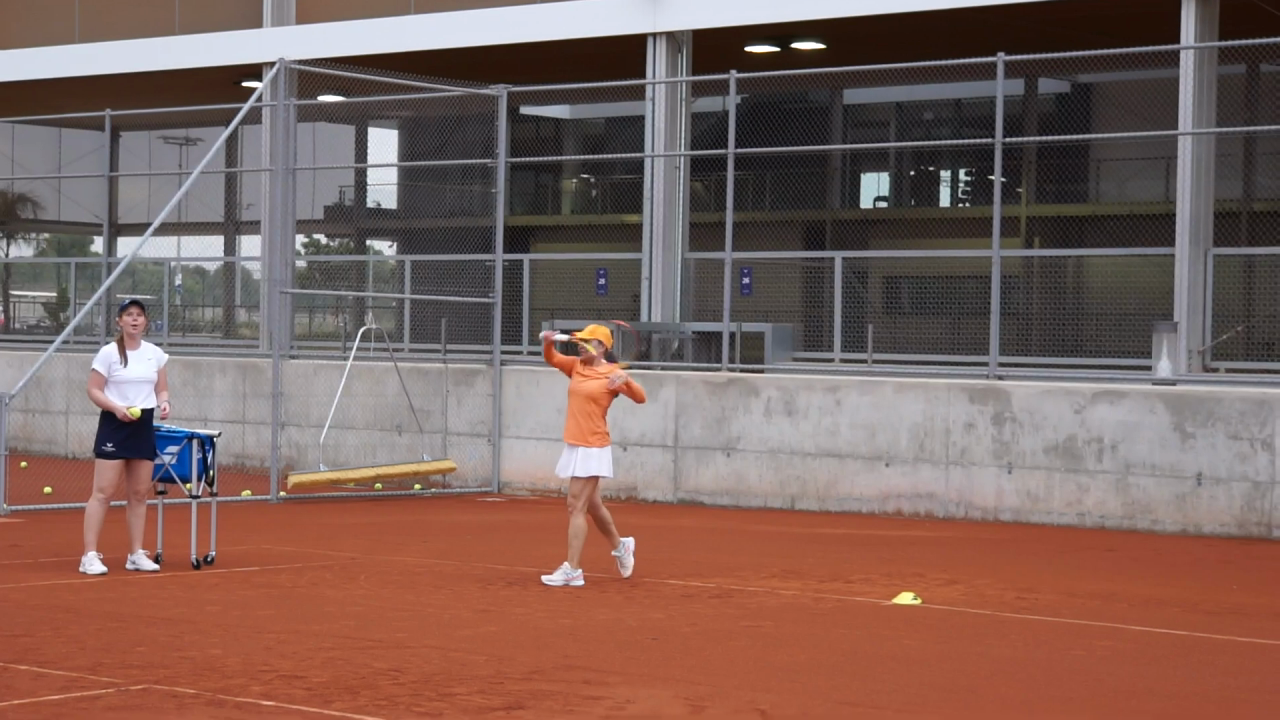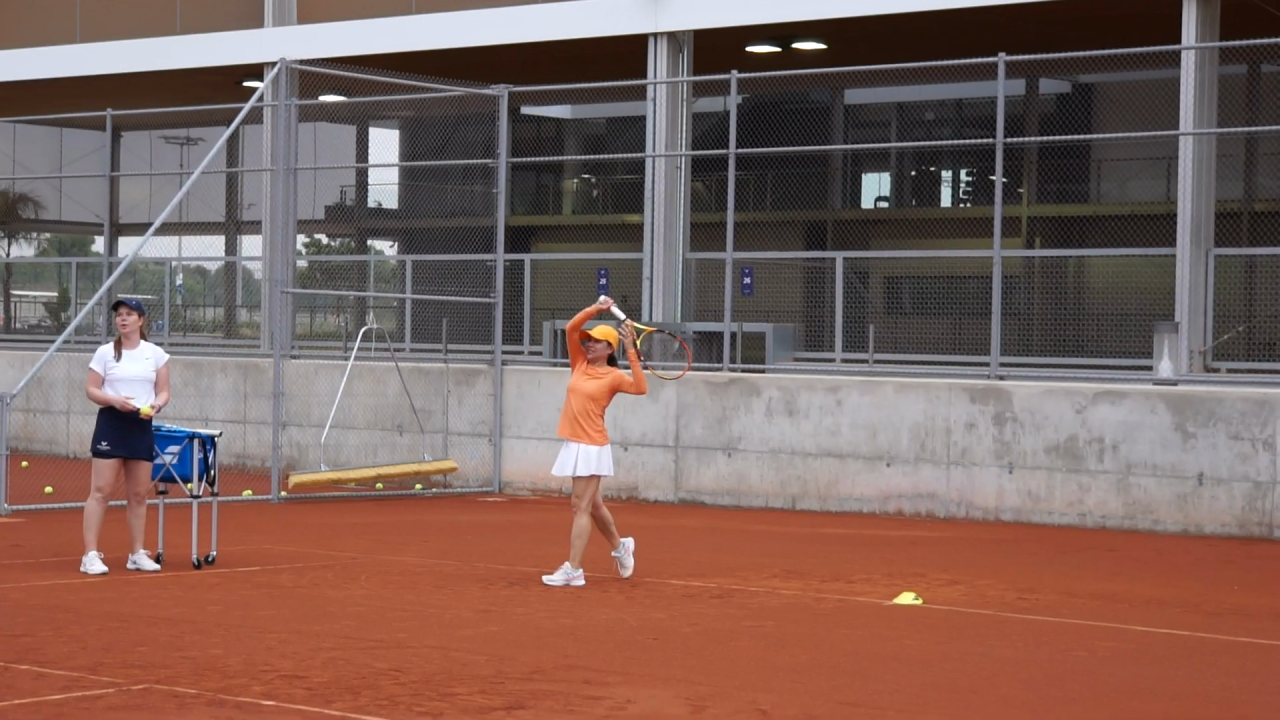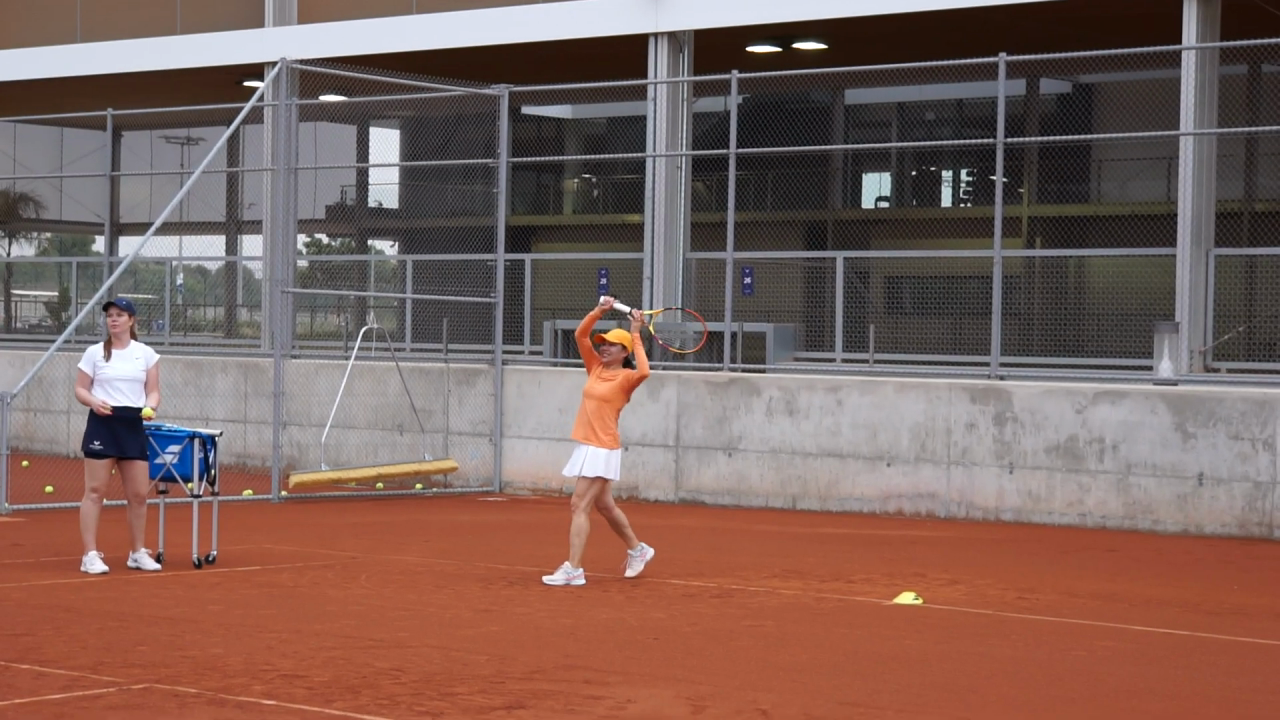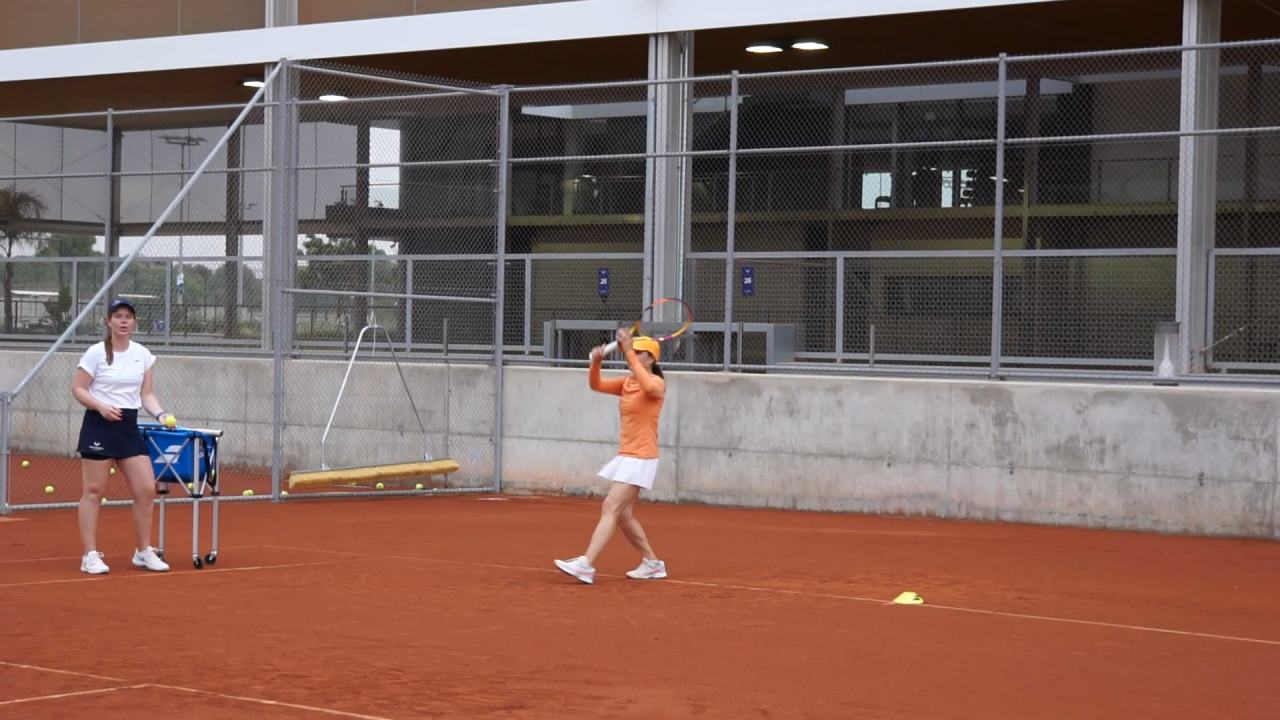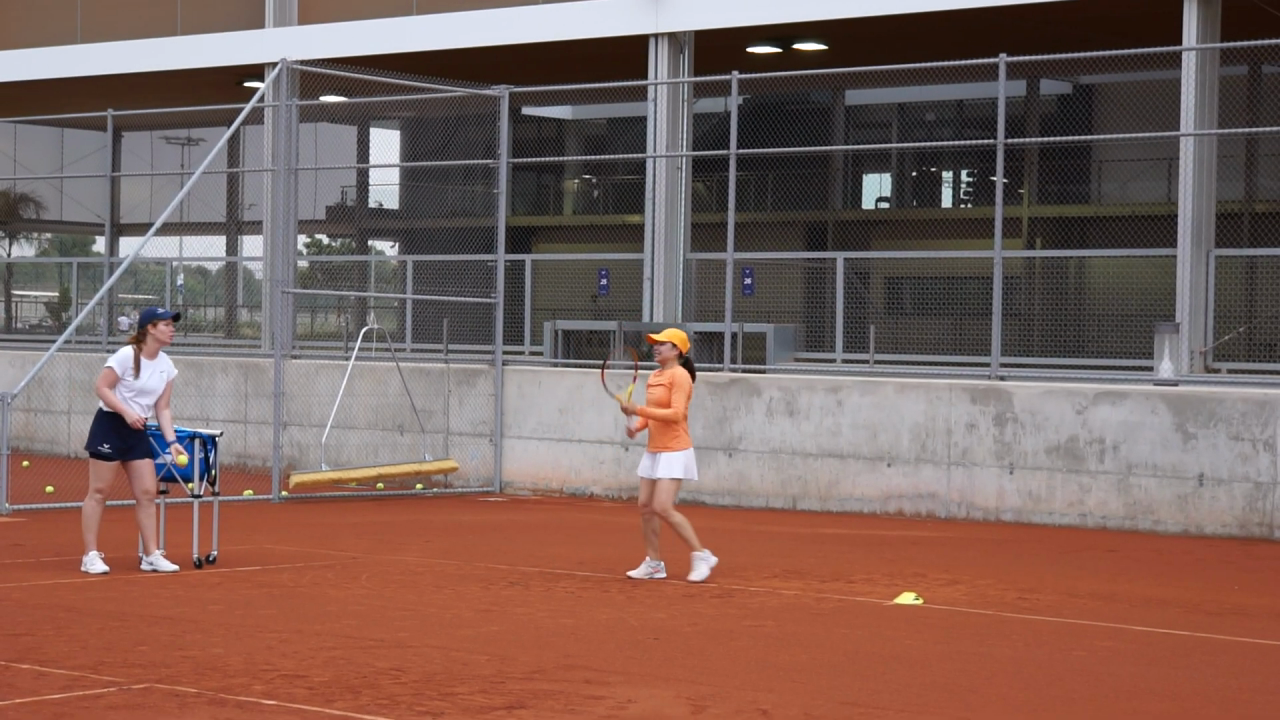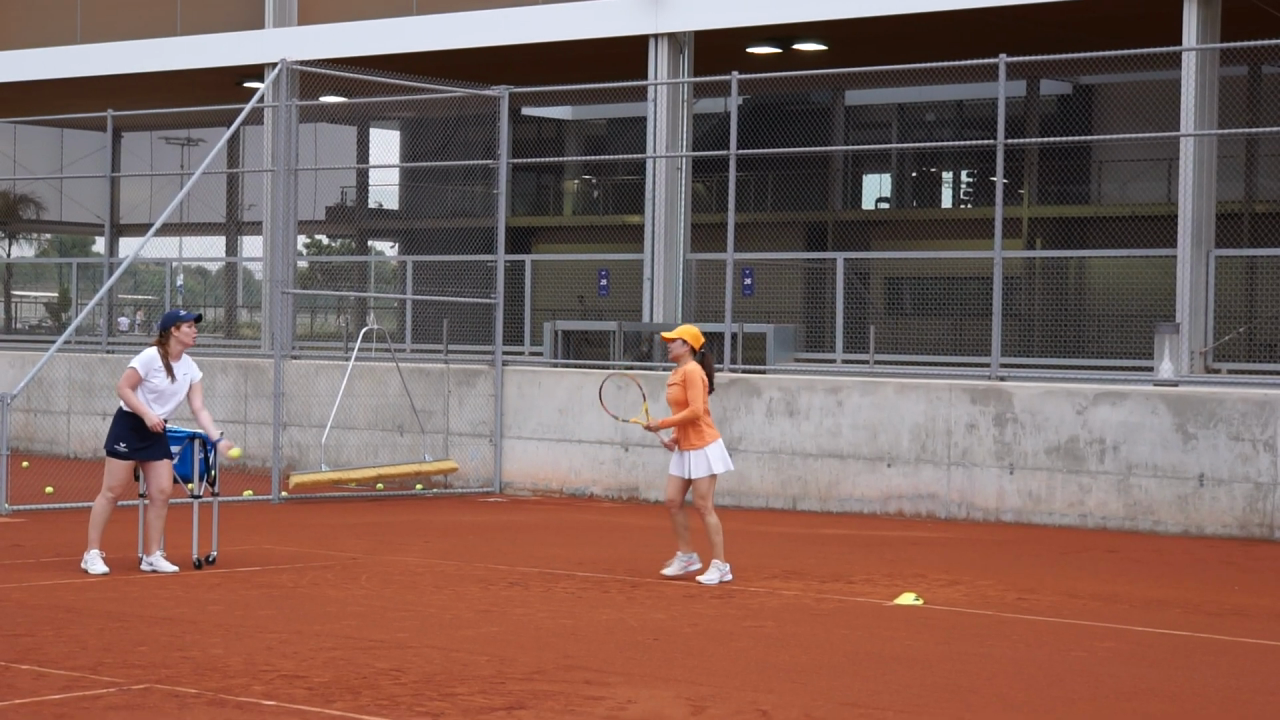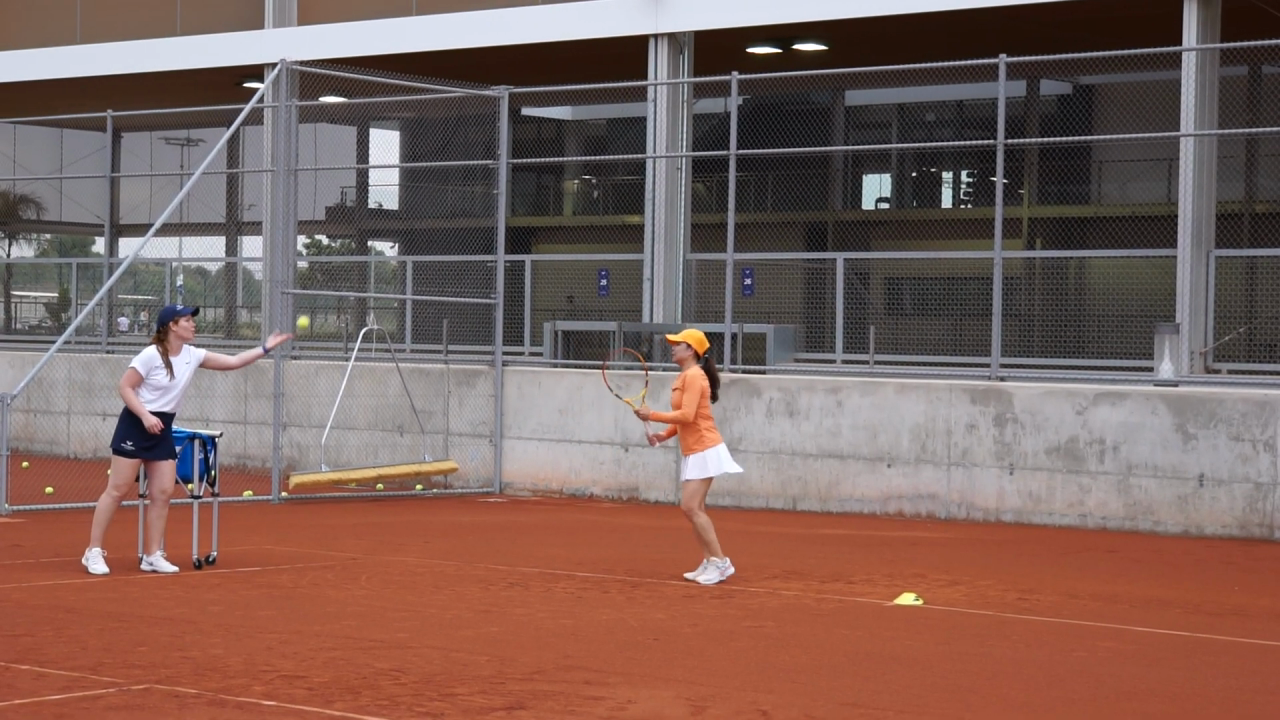
dt=0.3s
person 1, frame 1
left shoulder: (156, 354)
right shoulder: (108, 353)
left elbow: (161, 389)
right elbow: (93, 390)
left wrist: (164, 403)
right wrist: (116, 407)
left hip: (144, 428)
right hip: (115, 426)
left knee: (139, 494)
right knee: (103, 492)
left ankle: (136, 555)
right ankle: (90, 556)
person 1, frame 2
left shoulder: (156, 354)
right shoulder: (105, 352)
left elbow: (163, 391)
right elbow: (91, 389)
left wrist: (156, 405)
right wrist: (114, 399)
left hip: (142, 427)
right hip: (111, 423)
left knee: (139, 495)
right knee: (101, 492)
left ankle: (137, 555)
right ankle: (90, 556)
person 1, frame 3
left shoulder: (146, 354)
right shoulder: (95, 352)
left elbow: (153, 392)
right elbow: (80, 389)
left wrist: (151, 407)
right wrist: (93, 402)
left hip: (133, 426)
right hip: (102, 425)
left knee: (139, 494)
right knee: (95, 492)
left ankle: (138, 553)
right ankle: (90, 555)
person 1, frame 4
left shoulder: (143, 355)
right shoulder: (96, 353)
left elbow: (146, 394)
right elbow: (78, 389)
left wrist: (161, 414)
right wrist: (100, 406)
left hip: (129, 427)
right hip: (99, 426)
left knee: (146, 490)
right knee: (94, 492)
left ankle: (144, 552)
right ankle: (90, 555)
person 1, frame 5
left shoulder: (167, 365)
right shoulder: (126, 355)
left elbow: (162, 408)
right elbow: (102, 388)
left wrist: (172, 441)
right wrist: (126, 412)
left hip: (138, 433)
right hip: (110, 427)
left knee: (147, 493)
right knee: (99, 492)
left ankle: (151, 555)
right ankle: (91, 555)
person 1, frame 6
left shoulder: (190, 367)
right shoulder: (150, 356)
left elbow: (200, 409)
right elbow: (124, 389)
left wrist: (218, 439)
right wrist: (148, 414)
left hip: (156, 434)
right hip: (129, 428)
left knee: (162, 493)
right knee: (112, 492)
left ankle: (152, 556)
right ankle: (93, 553)
person 1, frame 7
left shoulder: (192, 355)
right shoulder: (151, 355)
left elbow: (232, 362)
right elbow: (124, 388)
left wrist: (265, 348)
right wrist: (145, 416)
left hip: (163, 429)
right hip: (135, 426)
left knee: (163, 493)
right knee: (117, 490)
left ankle: (152, 556)
right ankle: (93, 552)
person 2, frame 1
left shoulder: (613, 373)
right shoulder: (576, 366)
left elbow: (641, 398)
right elbow: (552, 358)
left wrist: (625, 381)
right wrist: (547, 342)
left hip: (592, 447)
right hip: (574, 446)
left knee: (576, 506)
right knee: (591, 503)
left ankle: (572, 570)
right ankle: (620, 546)
person 2, frame 2
left shoulder: (614, 376)
right shoulder: (579, 364)
left elbow: (641, 388)
right elbow: (571, 329)
left wrist: (631, 349)
right wrist: (595, 309)
left hip: (591, 447)
right hip: (574, 444)
left knee: (580, 507)
right knee: (593, 504)
left ankle: (573, 570)
right ankle: (620, 547)
person 2, frame 3
left shoulder: (627, 378)
right shoulder: (595, 368)
left elbow: (645, 371)
right elbow: (580, 335)
left wrist: (636, 335)
right wrist: (598, 311)
left hip: (602, 450)
right hip: (588, 447)
left knee: (579, 506)
right knee: (605, 506)
left ankle: (573, 570)
right ankle: (637, 549)
person 2, frame 4
left shoulder: (657, 384)
right shoulder: (625, 382)
left elbow: (647, 387)
right elbow: (596, 385)
left wrist: (633, 355)
right wrist: (595, 364)
left hip: (640, 459)
right hip: (625, 457)
left knee: (611, 509)
right knee: (623, 513)
left ankle: (585, 564)
right ankle: (652, 563)
person 2, frame 5
left shoulder: (680, 376)
right shoulder: (654, 376)
left elbow: (675, 414)
left wrist: (639, 409)
right wrist: (636, 426)
left hip: (675, 452)
right hip: (654, 452)
left knee: (663, 508)
right knee: (645, 506)
left ankle: (702, 555)
right ankle: (654, 563)
person 2, frame 6
left shoulder: (693, 371)
right shoulder: (676, 373)
left elbow: (695, 412)
left wrist: (662, 424)
right wrist: (674, 437)
left hip: (702, 448)
right hip: (685, 450)
left knee: (703, 507)
right knee: (672, 501)
left ankle: (720, 565)
right ankle: (685, 556)
person 2, frame 7
left shoulder: (694, 376)
right shoulder: (684, 377)
left elbow: (687, 416)
left wrist: (652, 415)
right wrist: (664, 435)
left hip: (704, 451)
right hip: (692, 453)
left knee: (692, 508)
right knee: (691, 509)
left ankle: (720, 561)
right ankle: (711, 563)
